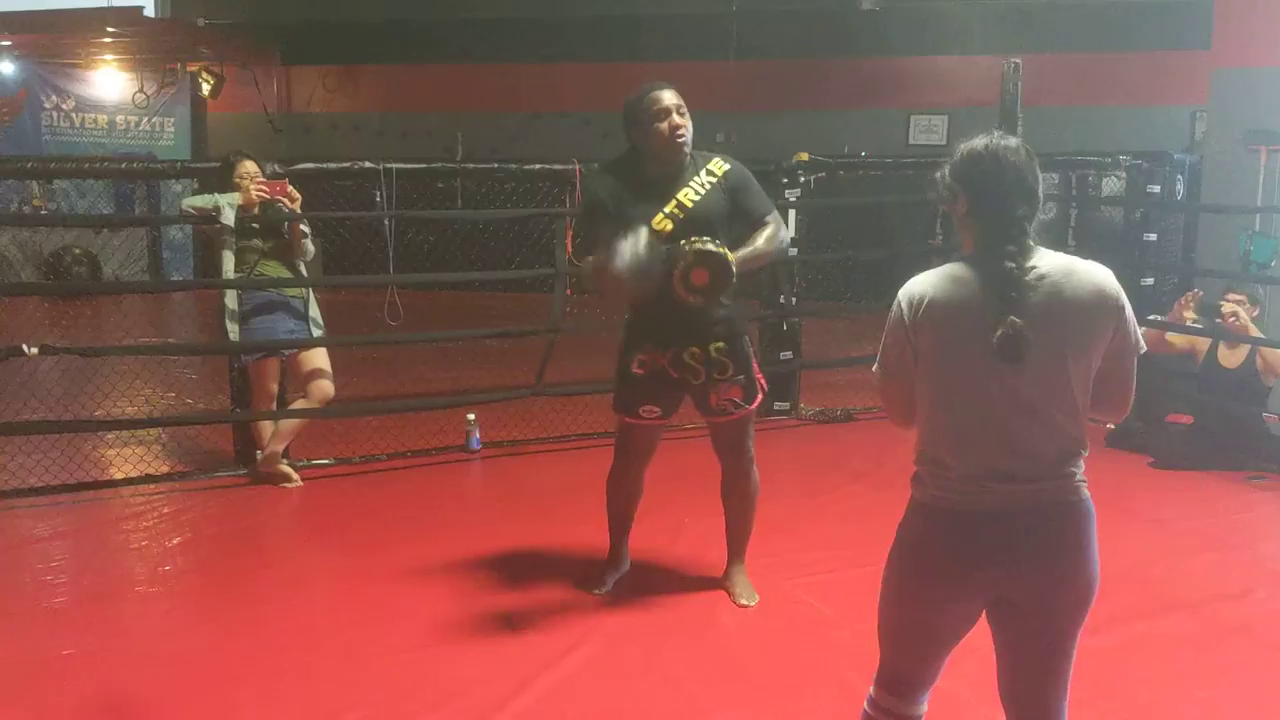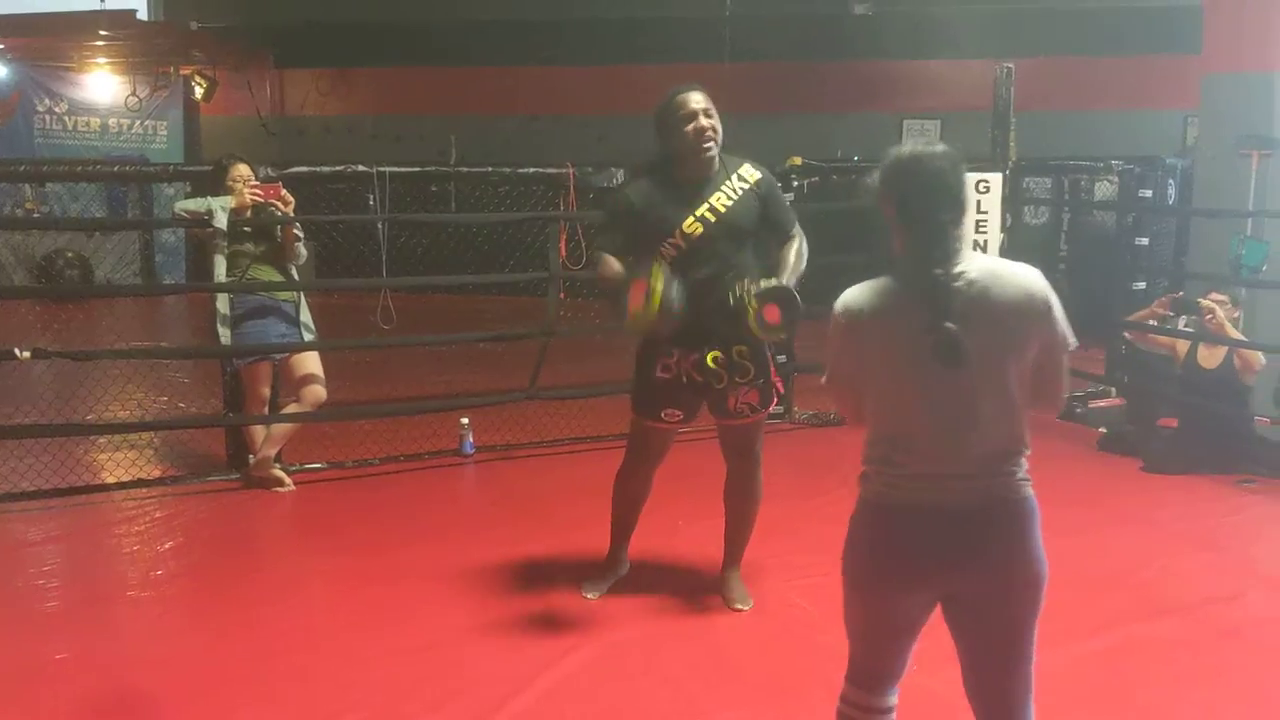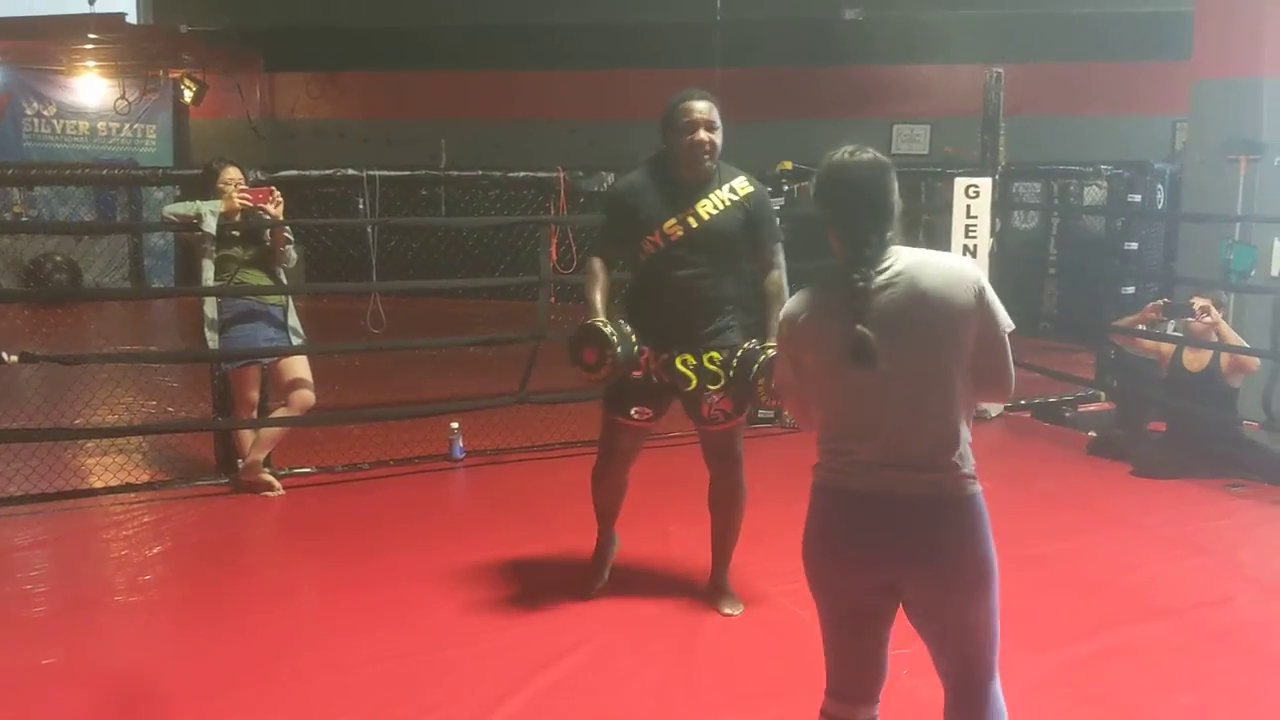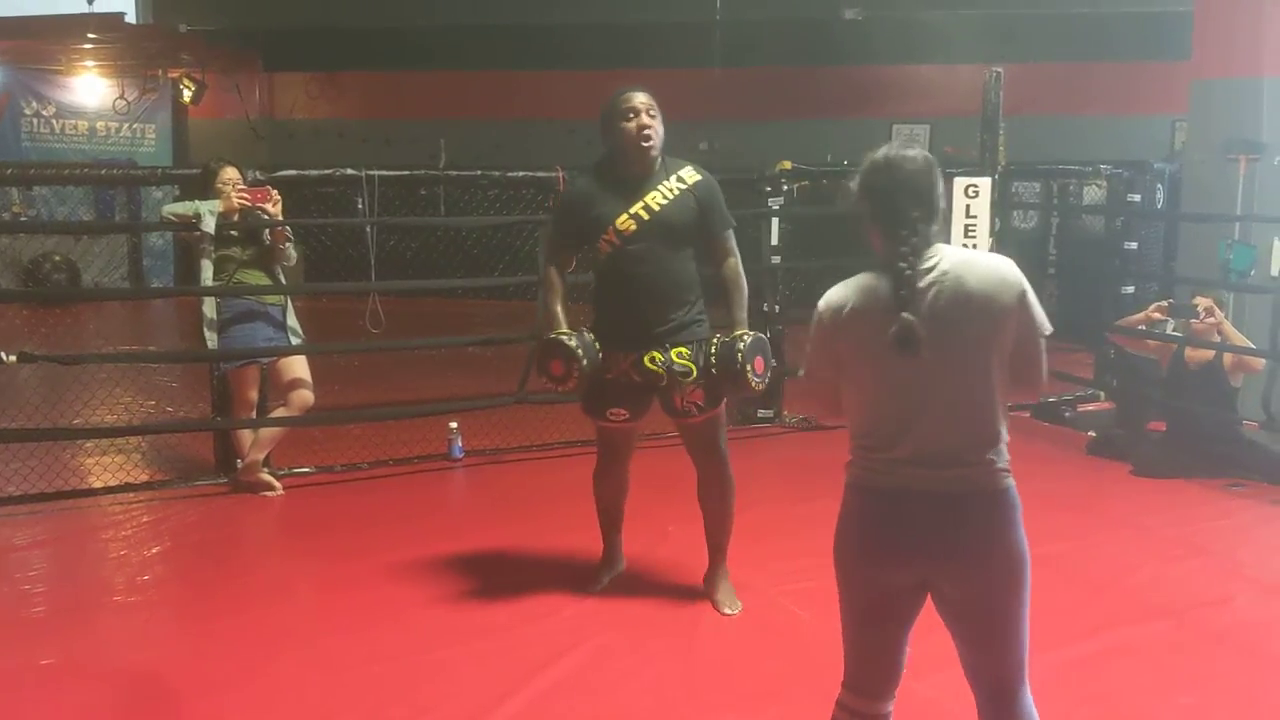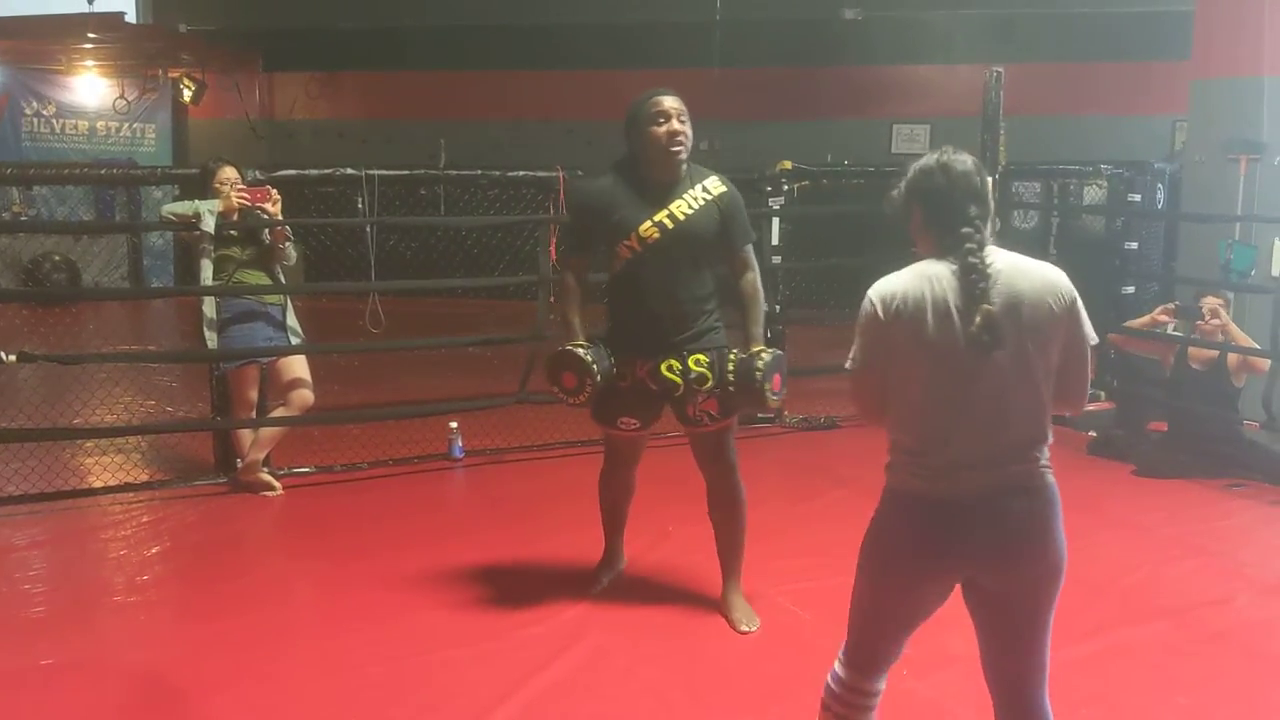
dt=0.4s
person 1, frame 1
left shoulder: (922, 296)
right shoulder: (1098, 289)
left elbow: (900, 410)
right elbow: (1114, 405)
left hip: (946, 528)
right hip: (1055, 530)
person 1, frame 2
left shoulder: (858, 308)
right shoulder: (1028, 289)
left elbow: (852, 409)
right elbow: (1050, 400)
left hip: (894, 527)
right hip: (999, 526)
person 1, frame 3
left shoulder: (801, 314)
right shoulder: (961, 278)
left elbow: (804, 412)
right elbow: (999, 385)
left hip: (845, 518)
right hip: (944, 515)
person 1, frame 4
left shoulder: (840, 305)
right shoulder: (1002, 278)
left elbow: (830, 404)
right elbow: (1031, 383)
left hip: (878, 516)
right hip: (979, 513)
person 1, frame 5
left shoulder: (891, 295)
right shoulder: (1052, 285)
left elbow: (871, 406)
right elbow: (1072, 397)
left hip: (920, 516)
right hip: (1024, 514)
left knee: (864, 660)
person 2, frame 1
left shoulder: (724, 173)
right shoulder: (610, 189)
left elbow: (776, 231)
right elbow: (598, 266)
left wrist: (733, 262)
right wrist: (614, 277)
left hip: (719, 340)
right hip: (650, 344)
left knee: (738, 453)
right knee: (630, 454)
left ankle: (736, 565)
right ankle: (617, 556)
person 2, frame 2
left shoulder: (752, 179)
right shoulder: (643, 193)
left elbow: (794, 238)
right elbow: (606, 258)
left wrist: (784, 283)
right wrist: (628, 282)
left hip: (740, 345)
right hip: (671, 349)
left knee: (744, 457)
right knee: (642, 456)
left ankle: (731, 569)
right ankle: (616, 558)
person 2, frame 3
left shoulder: (747, 193)
right shoulder: (632, 190)
left elbow: (771, 267)
right elbow: (602, 257)
left wrist: (773, 338)
right wrist: (598, 316)
left hip: (717, 348)
right hip: (644, 345)
left knee: (726, 463)
right knee: (614, 455)
left ankle: (720, 576)
right ankle: (605, 542)
person 2, frame 4
left shoulder: (695, 182)
right shoulder: (583, 194)
left elbow: (727, 257)
right elbow: (557, 263)
left wrist: (740, 328)
right wrist: (559, 325)
left hip: (686, 341)
right hip: (617, 347)
left knee: (711, 455)
right knee: (613, 454)
left ankle: (718, 572)
right ankle: (612, 554)
person 2, frame 5
left shoulder: (718, 192)
right shoulder: (600, 195)
left elbow: (745, 269)
right elbow: (573, 269)
left wrist: (756, 342)
right wrist: (576, 339)
left hip: (701, 349)
right hip: (630, 353)
left knee: (722, 467)
right knee: (620, 460)
left ankle: (732, 587)
right ankle: (613, 554)
person 3, frame 1
left shoulder: (278, 214)
right shoulder: (227, 219)
left elbow: (305, 253)
right elbow: (187, 205)
left wrist: (295, 216)
right wrist: (238, 201)
left hip: (298, 307)
right hip: (259, 307)
left knee: (322, 389)
right knee: (266, 394)
left ankle: (270, 456)
right ankle: (271, 460)
person 3, frame 2
left shoulder: (269, 217)
right shoulder: (220, 223)
left elbow: (297, 258)
right elbow: (180, 208)
left wrist: (288, 219)
right wrist: (231, 204)
left hip: (290, 311)
right hip: (252, 312)
left knee: (315, 393)
right knee: (259, 398)
left ankle: (263, 460)
right ankle: (263, 463)
person 3, frame 3
left shoulder: (259, 222)
right shoulder: (208, 226)
left elbow: (287, 259)
right elbow: (168, 212)
left wrist: (278, 221)
right wrist: (220, 208)
left hip: (278, 315)
right hip: (240, 316)
left knee: (303, 397)
right knee: (247, 402)
left ankle: (251, 465)
right ankle: (252, 469)
person 3, frame 4
right shoulder: (207, 226)
left elbow: (287, 258)
right elbow: (168, 212)
left wrist: (276, 220)
right wrist: (219, 208)
left hip: (277, 315)
right hip: (238, 316)
left knee: (302, 397)
right knee: (246, 402)
left ankle: (251, 464)
right ankle: (251, 468)
person 3, frame 5
right shoulder: (206, 226)
left elbow: (287, 258)
right elbow: (167, 212)
left wrist: (276, 219)
right wrist: (218, 208)
left hip: (277, 314)
right hip: (238, 316)
left knee: (302, 396)
right knee: (246, 403)
left ankle: (250, 465)
right ankle: (251, 469)
person 4, frame 1
left shoulder: (1263, 352)
right shoulder: (1203, 343)
right elbow: (1147, 344)
left wrist: (1248, 326)
right wrist: (1174, 318)
left hip: (1249, 443)
right hip: (1203, 437)
right knee: (1162, 450)
person 4, frame 2
left shoulder: (1239, 352)
right shoulder: (1183, 344)
left elbow: (1257, 364)
right elbow: (1129, 330)
left wrist: (1223, 322)
right wrist: (1152, 312)
left hip: (1236, 444)
right hip: (1189, 440)
right knee: (1153, 454)
person 4, frame 3
left shoulder: (1227, 355)
right shoulder: (1169, 348)
left elbow: (1253, 365)
right elbow: (1115, 334)
left wrist: (1218, 323)
right wrist: (1143, 317)
left hip: (1225, 445)
right hip: (1178, 443)
left knee: (1272, 466)
person 4, frame 4
left shoulder: (1229, 355)
right shoulder: (1170, 348)
left elbow: (1258, 365)
right elbow: (1116, 334)
left wrist: (1222, 323)
right wrist: (1146, 316)
left hip: (1225, 444)
right hip: (1178, 442)
left knee: (1273, 466)
right knee: (1144, 459)
person 4, frame 5
left shoulder: (1234, 355)
right shoulder: (1173, 349)
left elbow: (1264, 366)
right elbow: (1115, 338)
left wrist: (1228, 325)
right wrist: (1152, 319)
left hip: (1227, 443)
right hip: (1179, 442)
left knee: (1272, 465)
right knee: (1145, 458)
